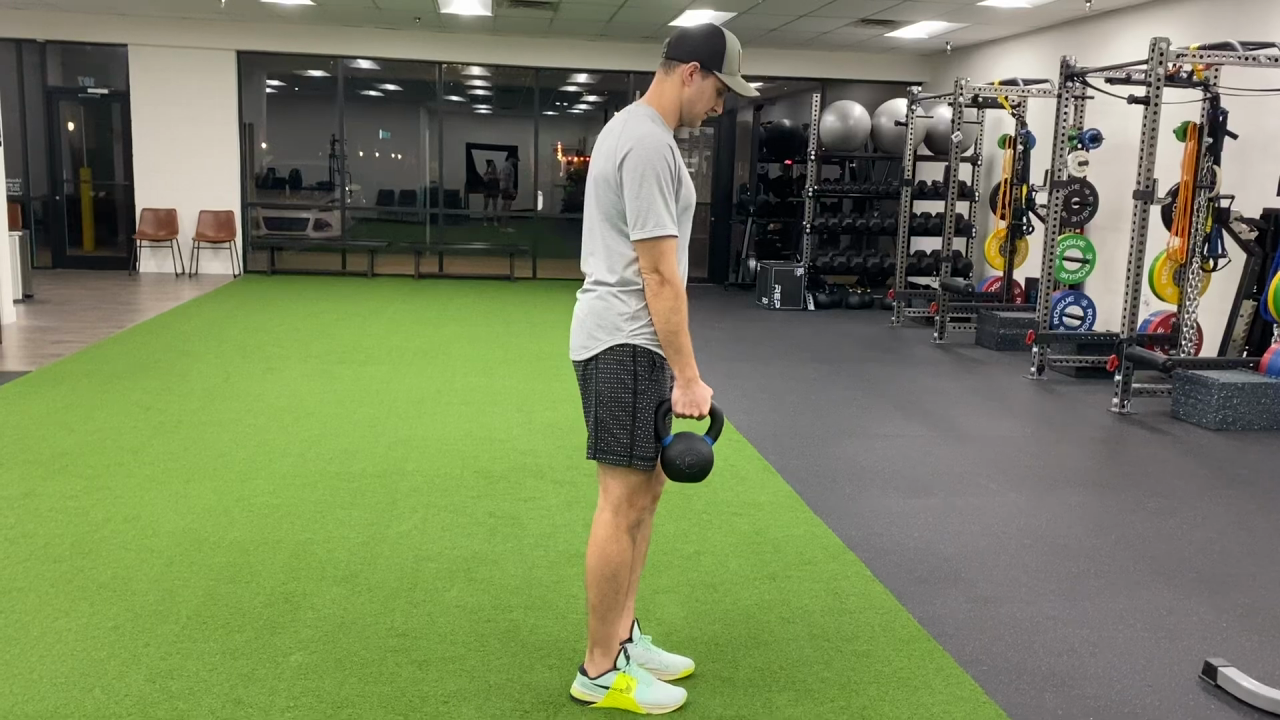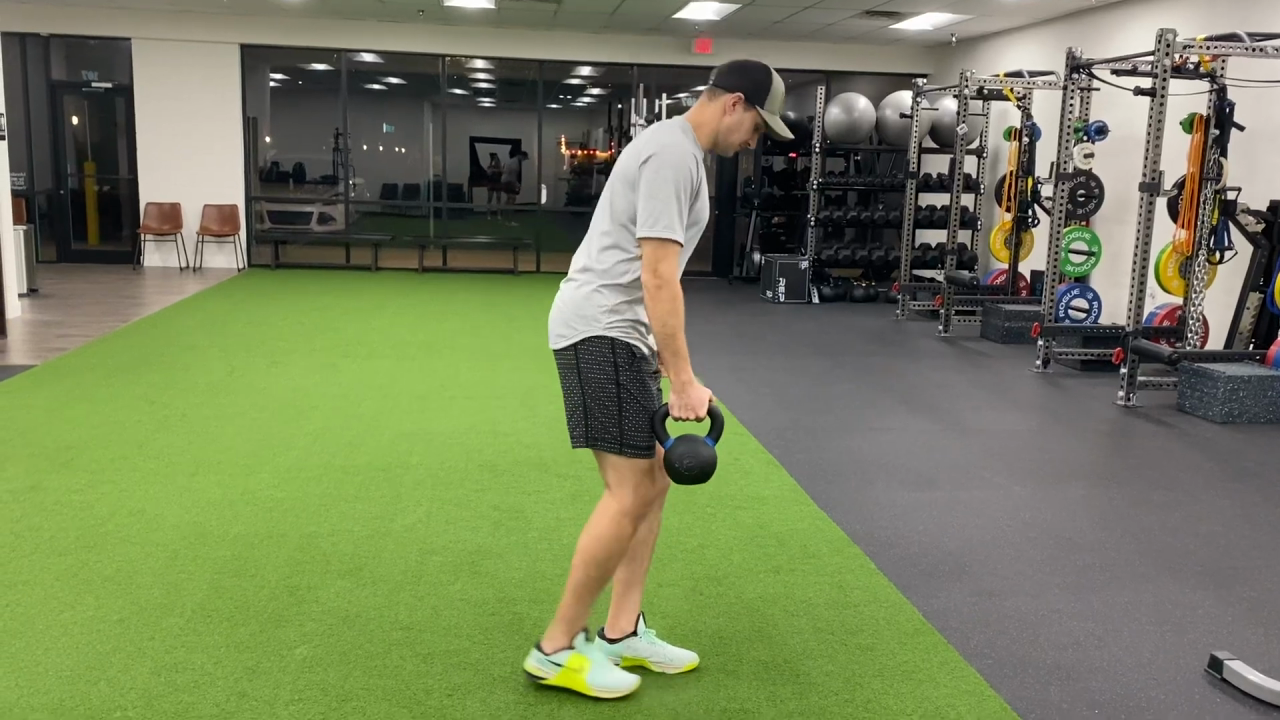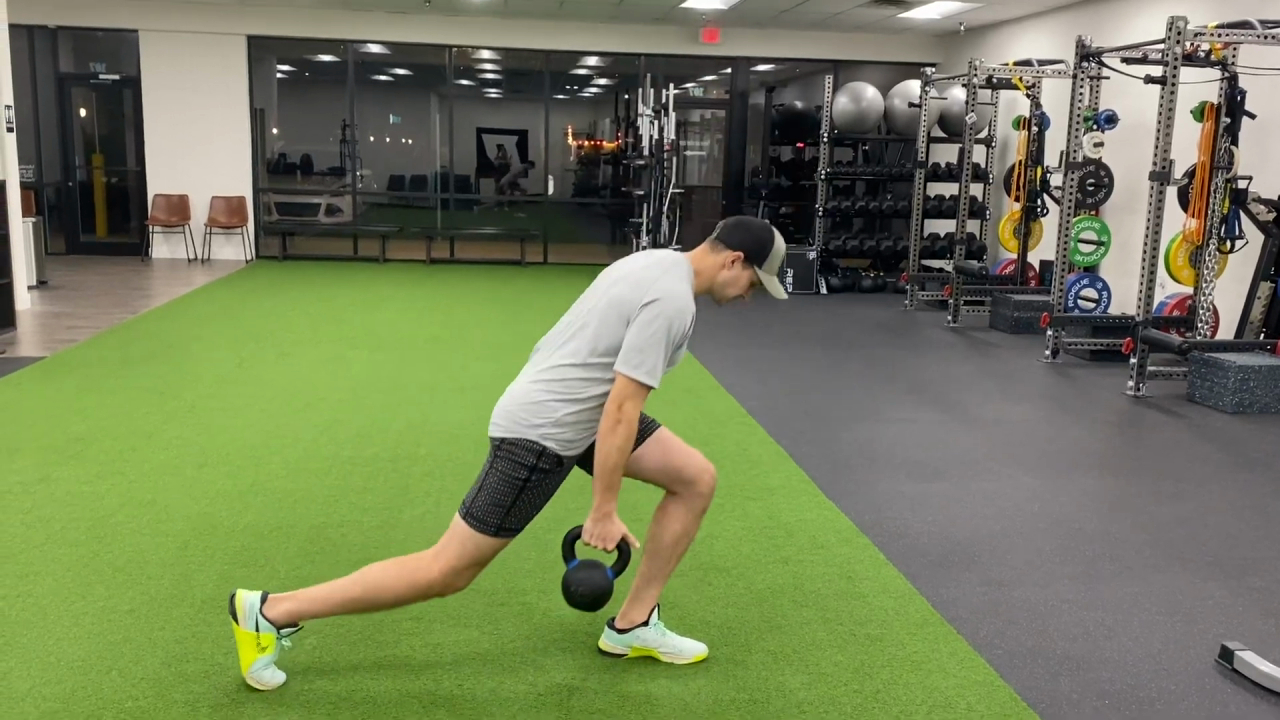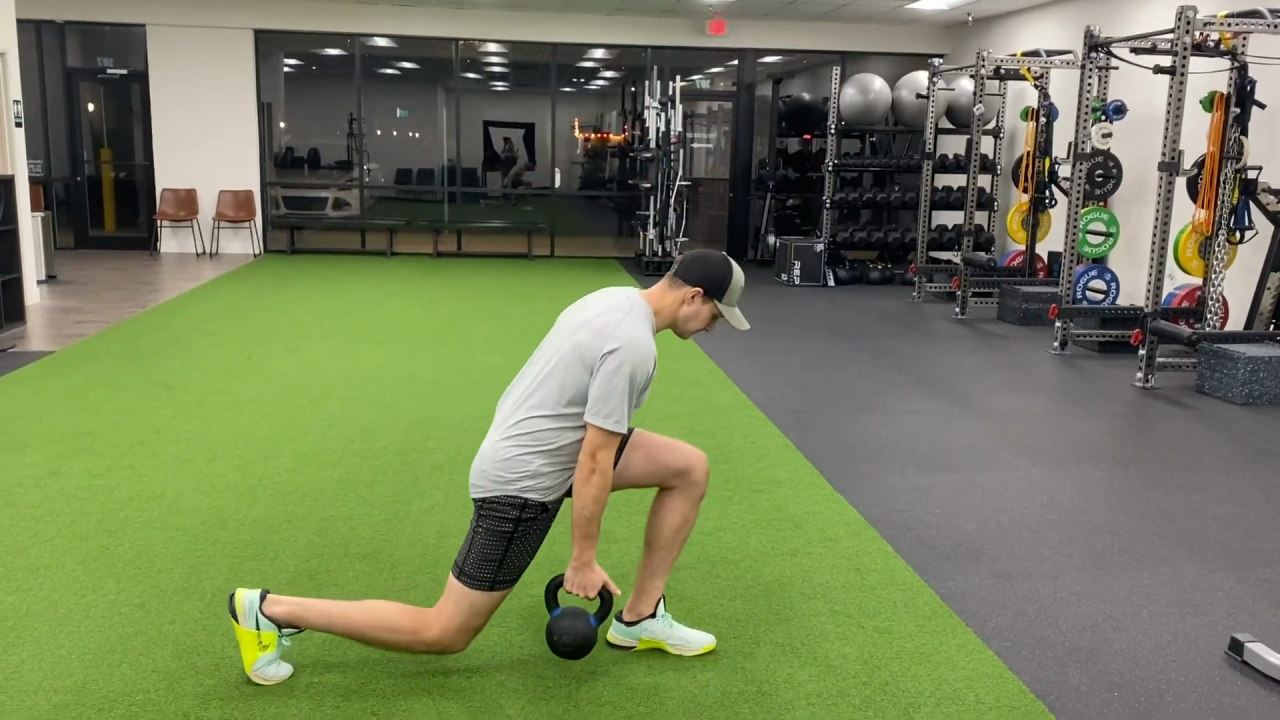
dt=0.5s
person 1, frame 1
left shoulder: (631, 129)
right shoulder: (649, 143)
right elbow: (660, 274)
right wrist: (687, 378)
left hip: (623, 339)
right hip: (627, 344)
left knee: (643, 496)
right knee: (623, 507)
left ankle: (622, 639)
person 1, frame 2
left shoulder: (679, 146)
right shoulder: (674, 153)
right elbow: (660, 272)
left wrist: (675, 366)
right wrist: (685, 384)
left hip: (618, 329)
right hip: (602, 331)
left knee: (646, 483)
right knee: (633, 494)
left ankle: (621, 632)
right ankle: (558, 645)
person 1, frame 3
left shoulder: (658, 262)
right shoulder: (673, 301)
right elbow: (622, 411)
right wrist: (602, 513)
left hip: (572, 411)
right hip: (542, 430)
left knee: (698, 480)
right knee: (446, 570)
left ankle: (633, 625)
right ankle: (270, 613)
person 1, frame 4
left shoulder: (615, 299)
right shoulder: (633, 345)
right elbow: (594, 463)
right wrist: (583, 562)
left hip: (533, 448)
right hip: (523, 480)
left knee: (690, 469)
right knee: (446, 634)
left ankle: (640, 618)
right ankle: (267, 613)
